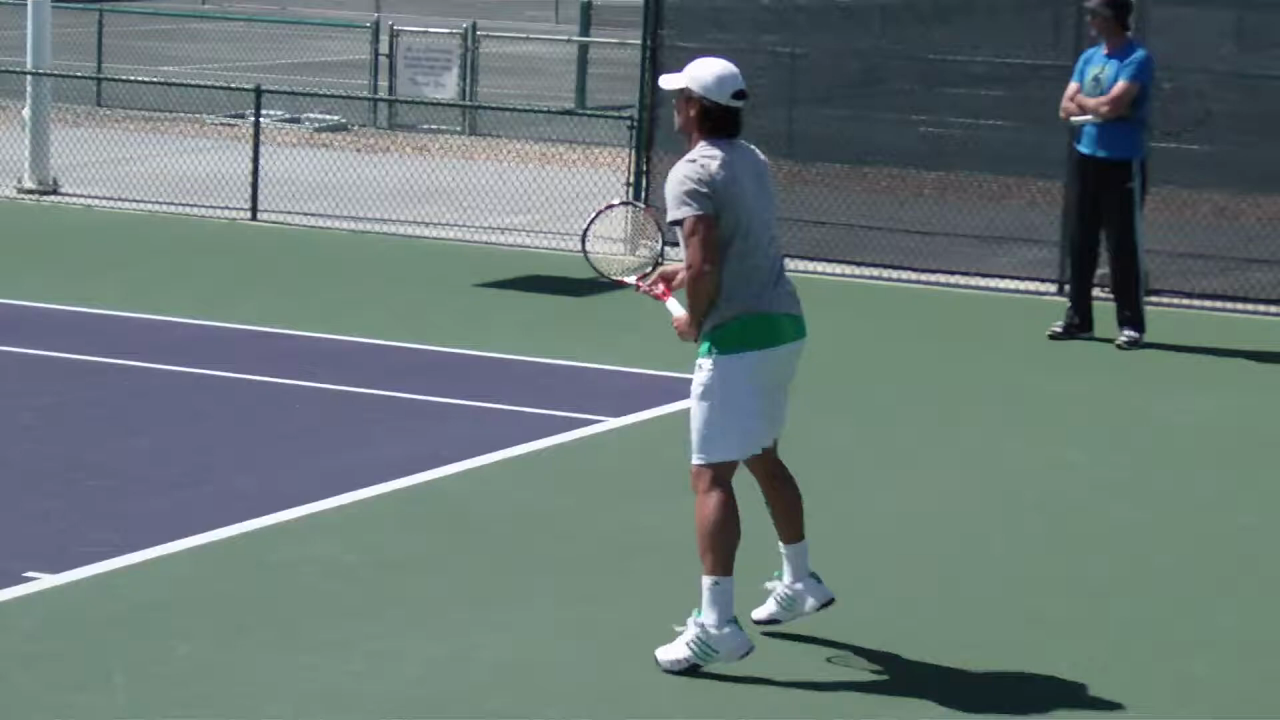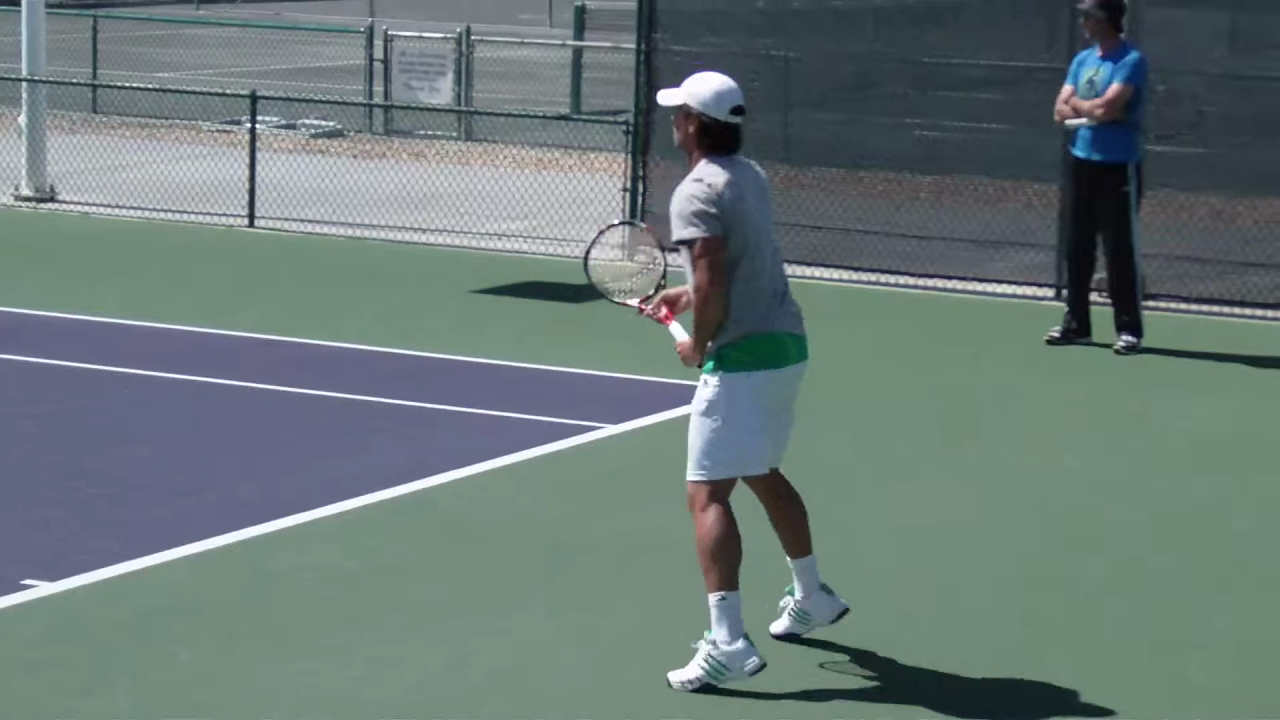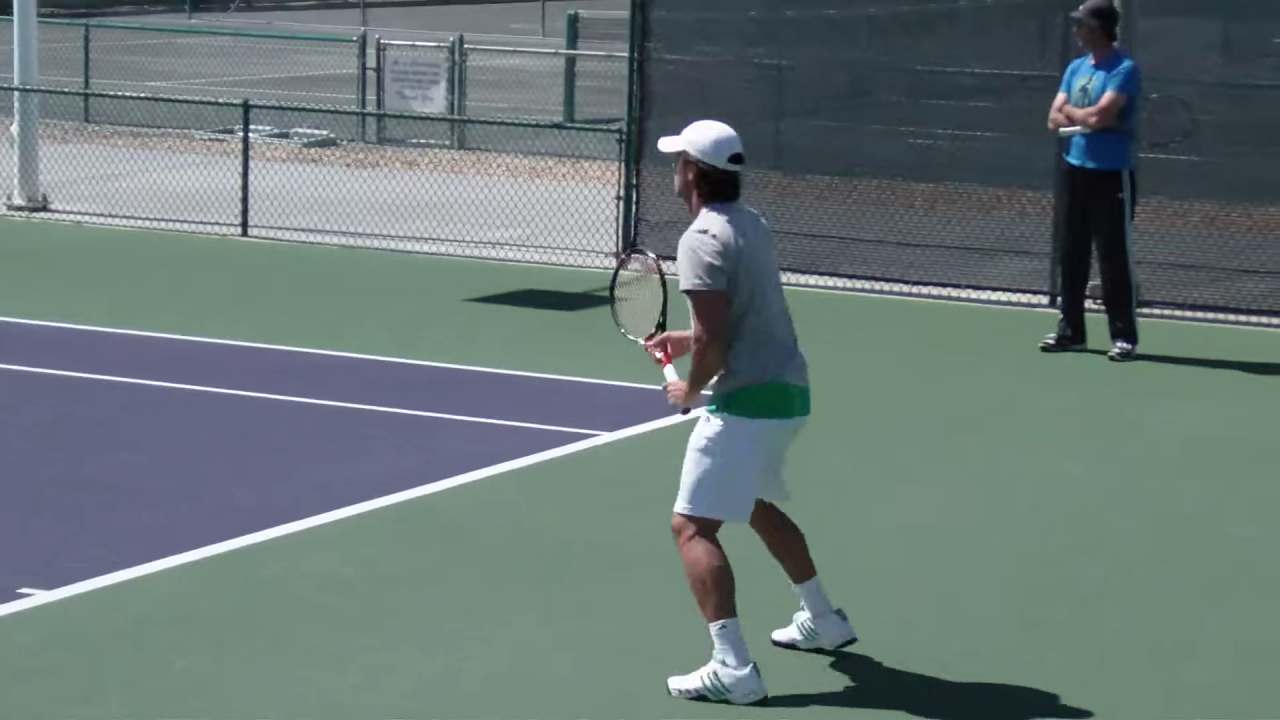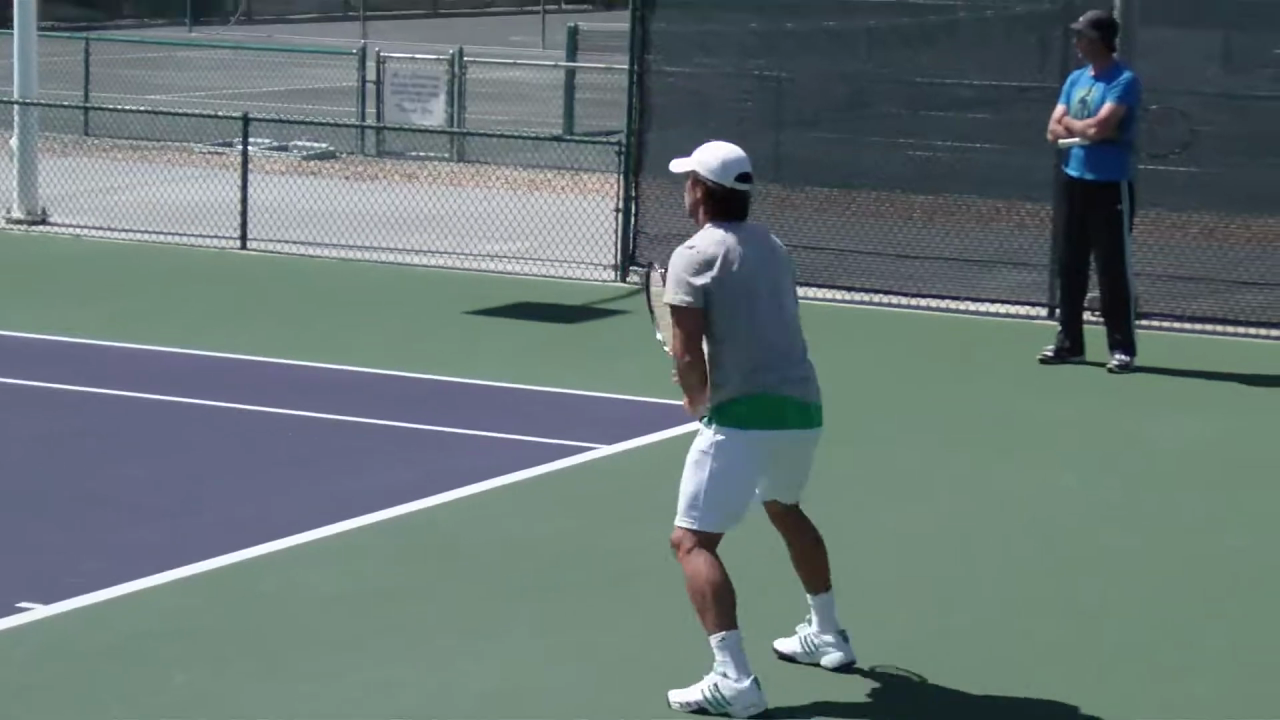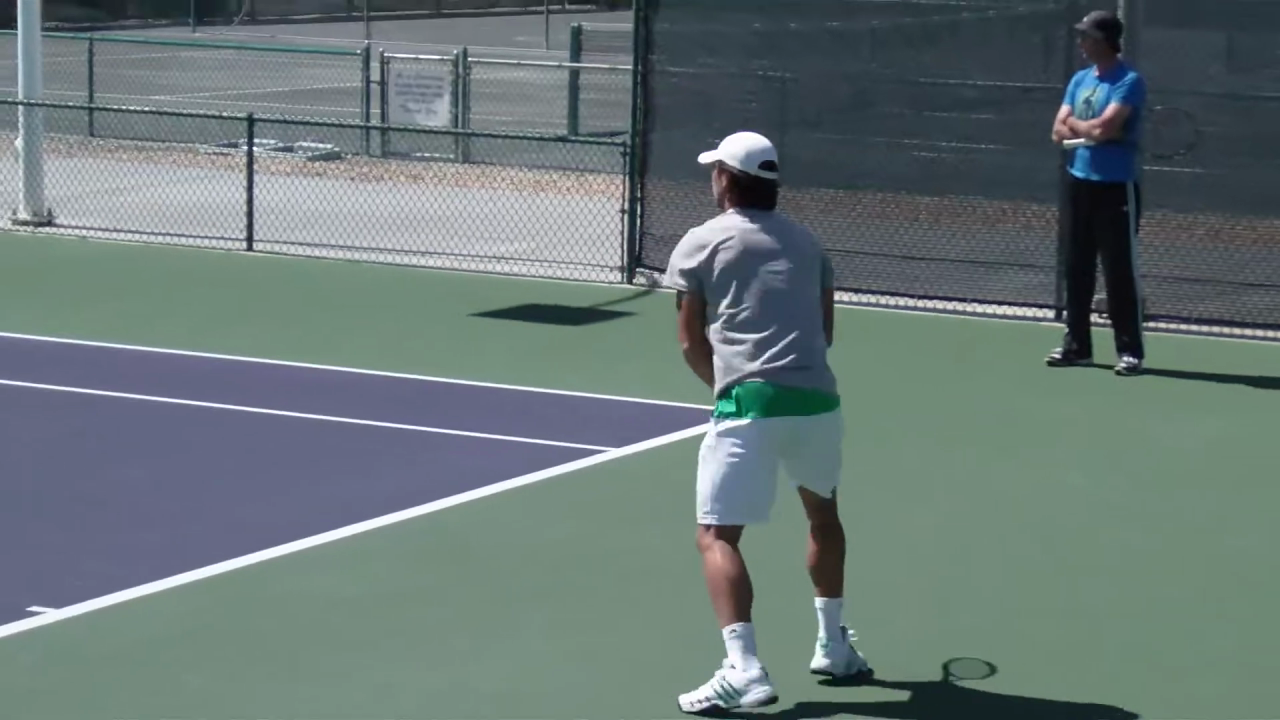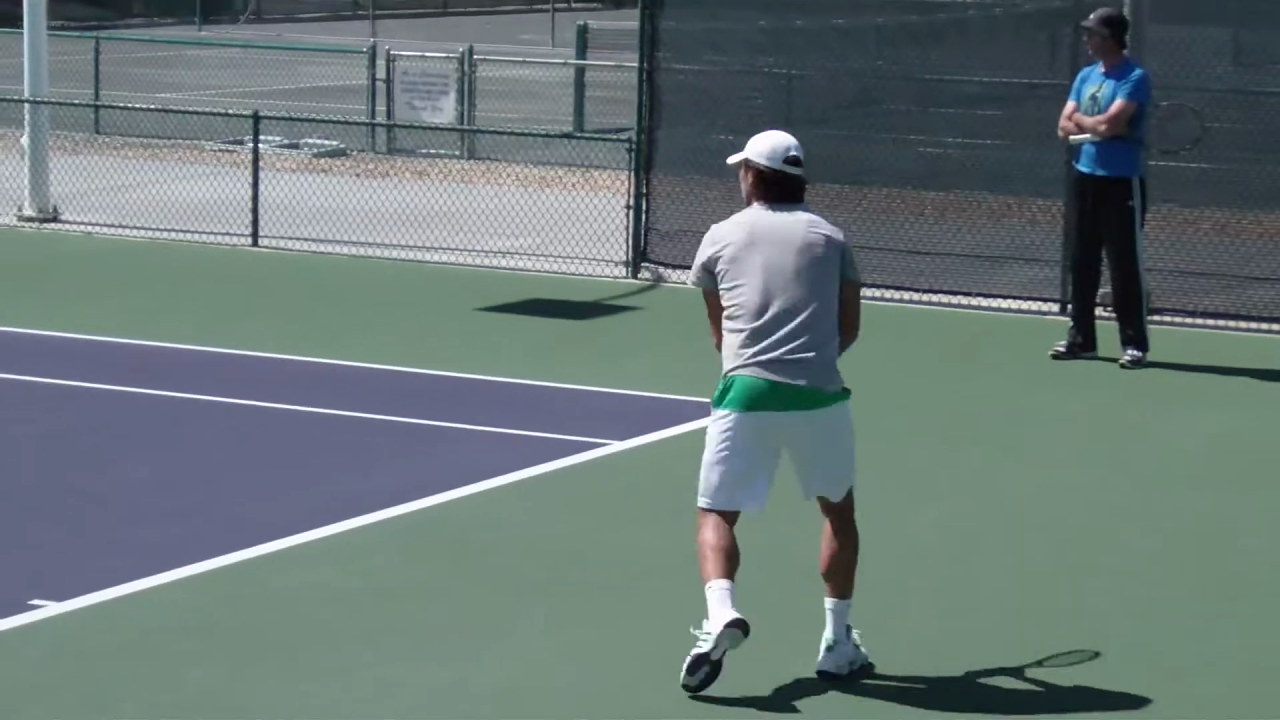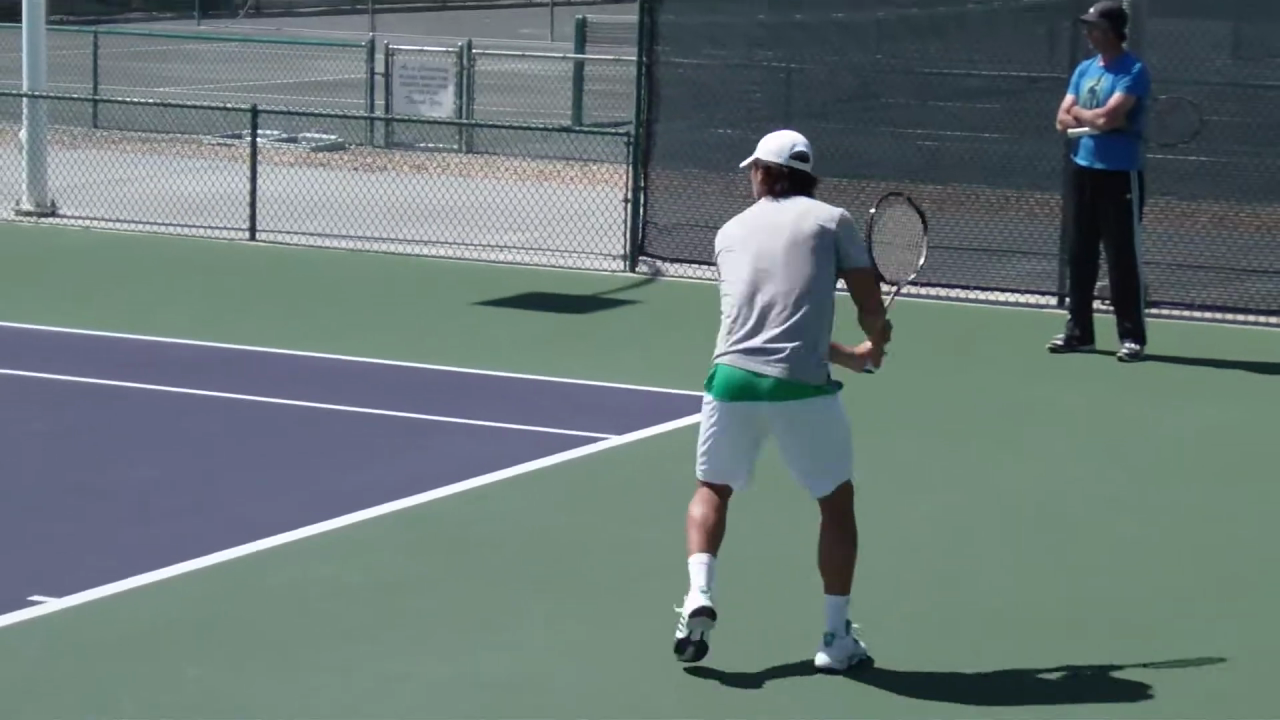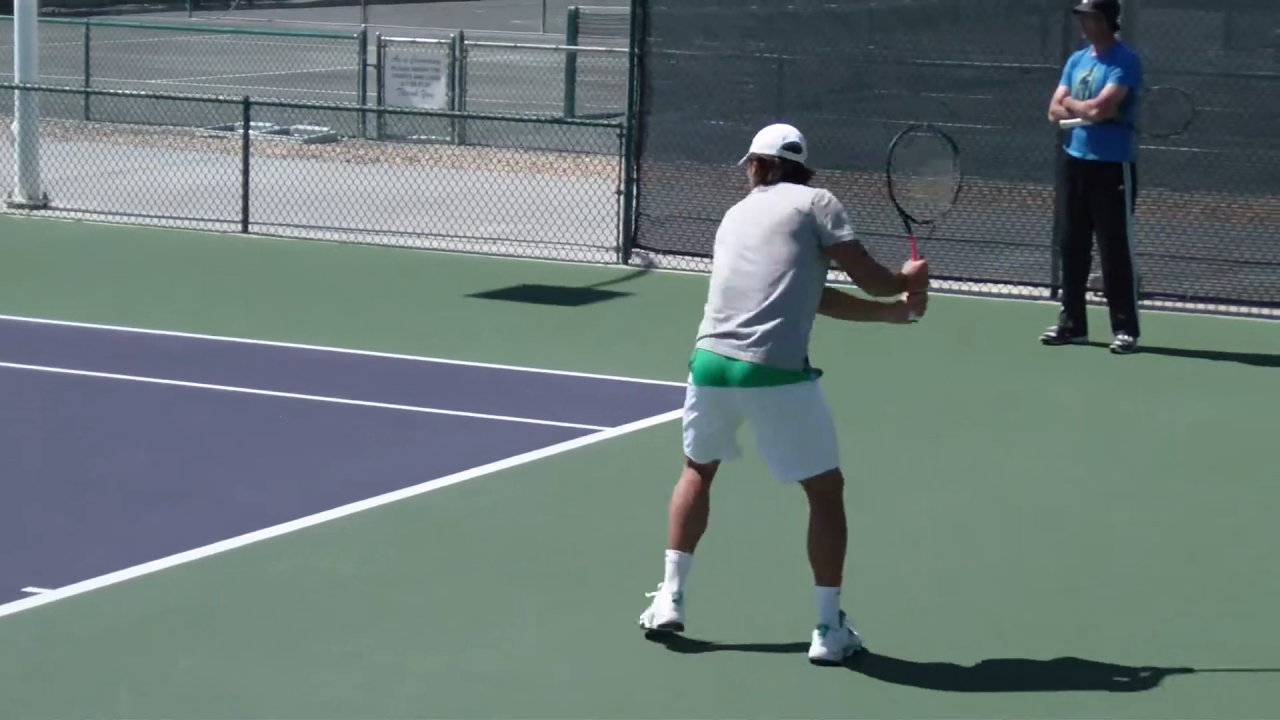
dt=0.1s
person 1, frame 1
left shoulder: (691, 174)
right shoulder: (753, 160)
left elbow: (704, 266)
left wrist: (692, 318)
right wrist: (681, 274)
left hip: (740, 336)
right hip: (784, 325)
left knee: (711, 478)
right knee: (762, 457)
left ankle: (715, 626)
right ankle: (799, 581)
person 1, frame 2
left shoulder: (697, 192)
right shoulder: (751, 176)
left elbow: (712, 289)
left wrist: (696, 342)
right wrist: (686, 294)
left hip: (744, 357)
right hip: (787, 345)
left knee: (708, 495)
right knee: (765, 476)
left ankle: (729, 643)
right ankle: (811, 594)
person 1, frame 3
left shoulder: (702, 240)
right shoulder: (753, 224)
left elbow: (713, 341)
left wrist: (691, 389)
right wrist: (688, 340)
left hip: (745, 401)
right hip: (792, 394)
left knee: (691, 528)
right knee: (760, 509)
left ankle: (733, 666)
right ankle: (821, 617)
person 1, frame 4
left shoulder: (692, 257)
right shoulder: (772, 246)
left elbow: (690, 355)
left wrist: (696, 400)
left hip: (745, 414)
right hip: (804, 406)
left knee: (691, 541)
right knee: (786, 509)
right ankle: (827, 634)
person 1, frame 5
left shoulder: (698, 245)
right shoulder: (805, 241)
left elbow: (693, 347)
left hip: (750, 402)
right hip: (817, 397)
left knee: (717, 539)
right knee: (821, 508)
left ankle: (745, 671)
right ankle: (833, 644)
person 1, frame 6
left shoulder: (718, 239)
right shoulder: (830, 235)
right elbow: (848, 327)
left hip: (747, 393)
right hip: (820, 395)
left knee: (713, 516)
right knee: (839, 512)
left ankle: (721, 617)
right ankle: (838, 643)
person 1, frame 7
left shoulder: (730, 231)
right shoulder: (832, 220)
right elbow: (871, 305)
left wrist: (841, 354)
right wrist: (876, 343)
left hip: (730, 381)
right hip: (800, 389)
left knee: (712, 491)
right knee: (837, 504)
left ankle: (699, 597)
right ankle: (836, 637)
person 1, frame 8
left shoulder: (733, 218)
right shoulder: (816, 203)
left elbow: (814, 297)
right elbow: (866, 275)
left wrist: (890, 310)
right wrist: (907, 281)
left hip: (711, 364)
right hip: (779, 375)
left knee: (697, 471)
right knee: (825, 494)
left ankle: (671, 597)
right ankle: (829, 628)
person 2, frame 1
left shoulder: (1138, 58)
right shoulder: (1088, 57)
left elbow: (1110, 105)
right elbow: (1066, 108)
left wrist: (1083, 100)
right wrist: (1100, 109)
left hip: (1122, 163)
right hip: (1086, 158)
left knee: (1124, 247)
right knee: (1080, 243)
left ankle: (1131, 324)
right ankle: (1078, 318)
person 2, frame 2
left shoulder: (1131, 60)
right shoulder: (1082, 59)
left elbow: (1105, 108)
right elbow: (1061, 111)
left wrist: (1077, 102)
right wrist: (1095, 111)
left hip: (1117, 167)
right hip: (1081, 162)
left knee: (1120, 251)
right knee: (1077, 247)
left ankle: (1129, 329)
right ankle: (1076, 323)
person 2, frame 3
left shoulder: (1125, 69)
right shoulder: (1075, 68)
left elbow: (1098, 116)
right elbow: (1054, 119)
left wrist: (1071, 110)
right wrist: (1087, 119)
left hip: (1111, 175)
right hip: (1074, 170)
left knee: (1115, 258)
right knee: (1072, 255)
left ankle: (1124, 336)
right ankle: (1070, 330)
person 2, frame 4
left shoulder: (1124, 81)
right shoulder: (1074, 79)
left elbow: (1097, 127)
right elbow: (1053, 131)
left wrist: (1070, 121)
right wrist: (1086, 130)
left hip: (1109, 187)
right hip: (1073, 182)
left knee: (1113, 270)
right knee: (1070, 266)
left ankle: (1122, 348)
right ankle: (1069, 342)
person 2, frame 5
left shoulder: (1129, 81)
right shoulder: (1079, 80)
left elbow: (1101, 128)
right elbow: (1059, 131)
left wrist: (1075, 123)
right wrist: (1090, 132)
left hip: (1115, 188)
right hip: (1079, 183)
left knee: (1120, 272)
right knee: (1077, 268)
left ankle: (1130, 350)
right ankle: (1076, 344)
person 2, frame 6
left shoulder: (1134, 78)
right shoulder: (1085, 76)
left elbow: (1108, 124)
right elbow: (1064, 127)
left wrist: (1080, 118)
right wrist: (1095, 127)
left hip: (1121, 183)
right hip: (1084, 178)
left knee: (1125, 266)
right knee: (1082, 262)
left ankle: (1135, 343)
right ankle: (1081, 338)
person 2, frame 7
left shoulder: (1133, 71)
right shoulder: (1084, 69)
left elbow: (1106, 117)
right elbow: (1062, 120)
left wrist: (1080, 112)
right wrist: (1096, 119)
left hip: (1119, 176)
right hip: (1083, 171)
left knee: (1123, 259)
right knee: (1080, 255)
left ankle: (1132, 337)
right ankle: (1079, 331)
person 2, frame 8
left shoulder: (1126, 61)
right shoulder: (1076, 59)
left elbow: (1099, 108)
right elbow: (1055, 111)
left wrist: (1071, 102)
right wrist: (1087, 111)
left hip: (1111, 166)
right hip: (1075, 161)
left knee: (1116, 251)
right knee: (1072, 247)
left ankle: (1125, 328)
right ankle: (1072, 322)
